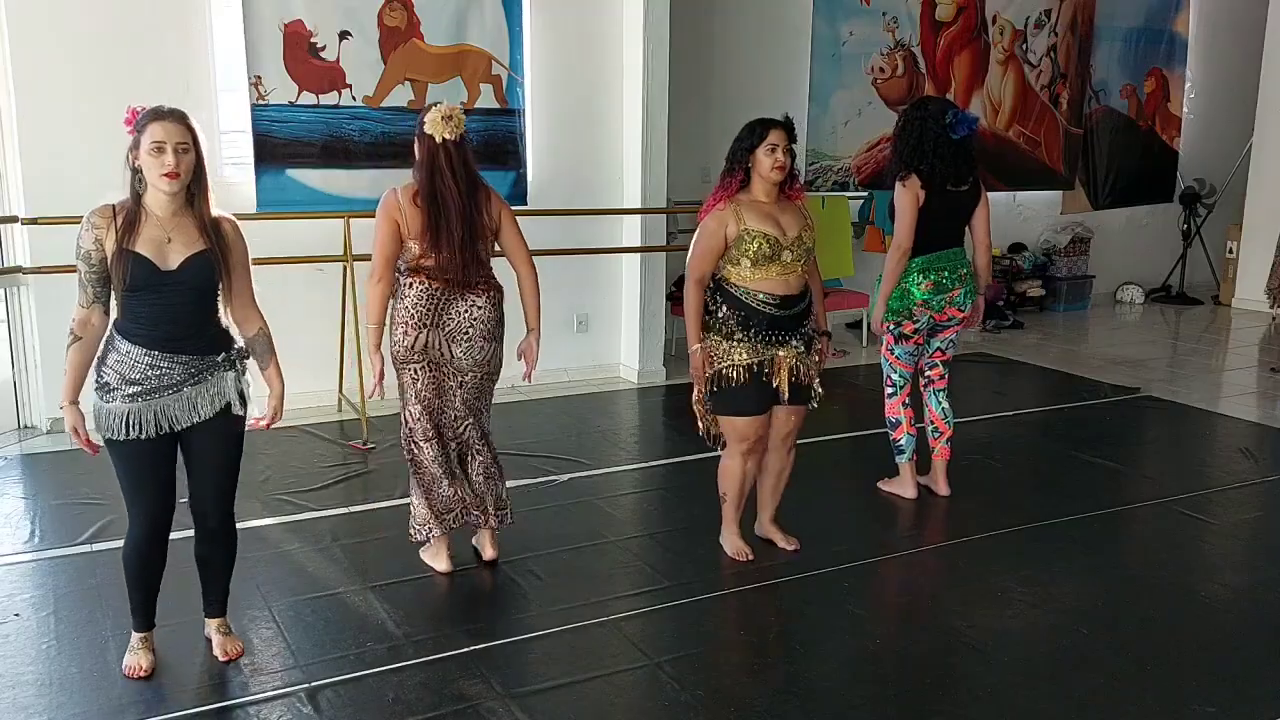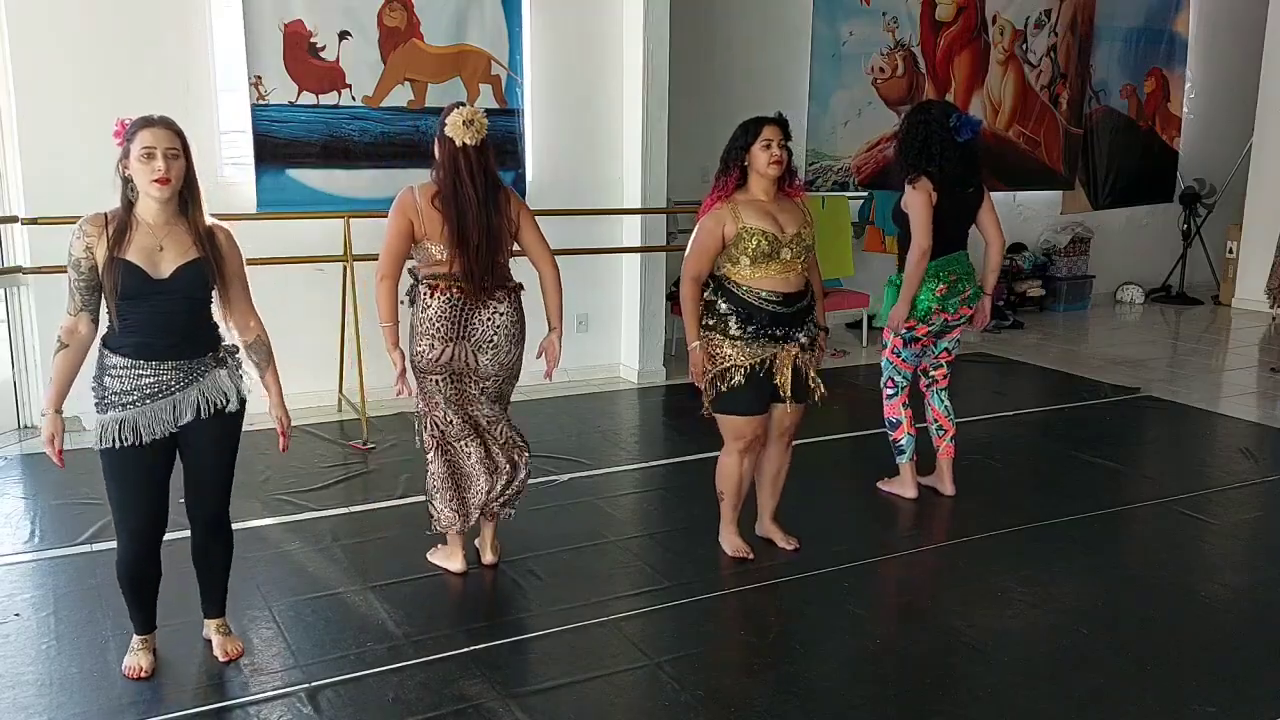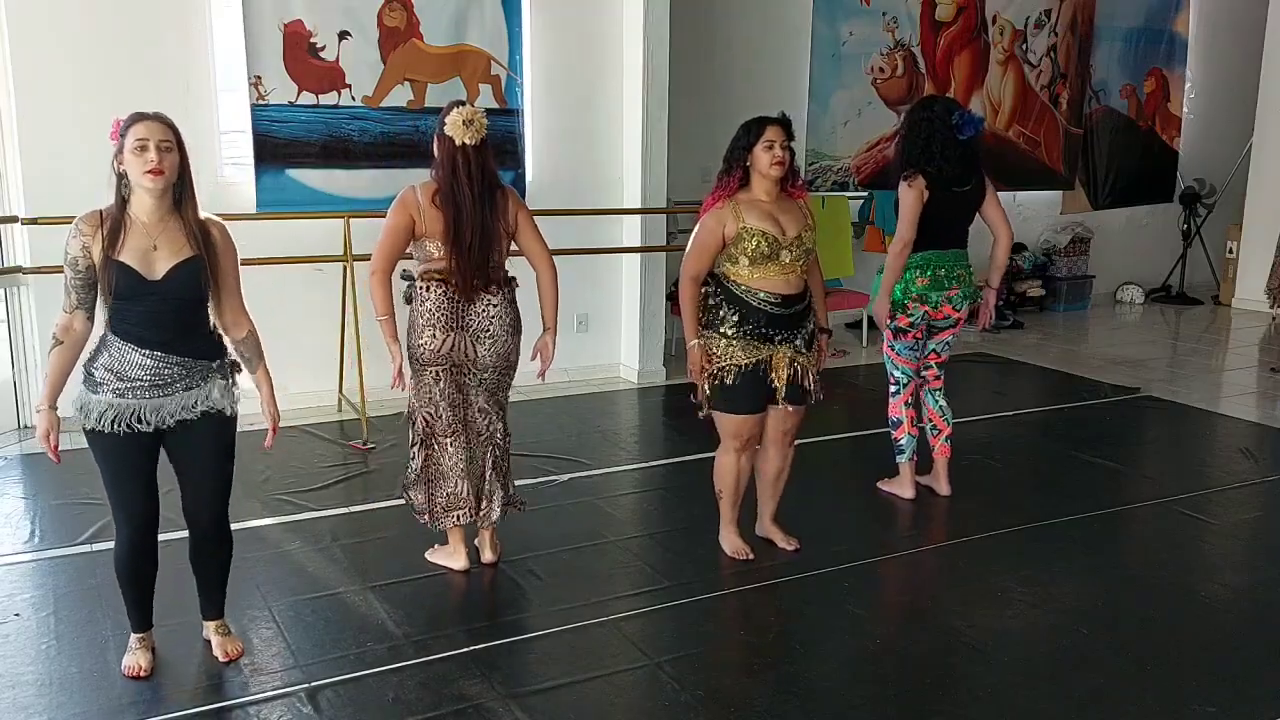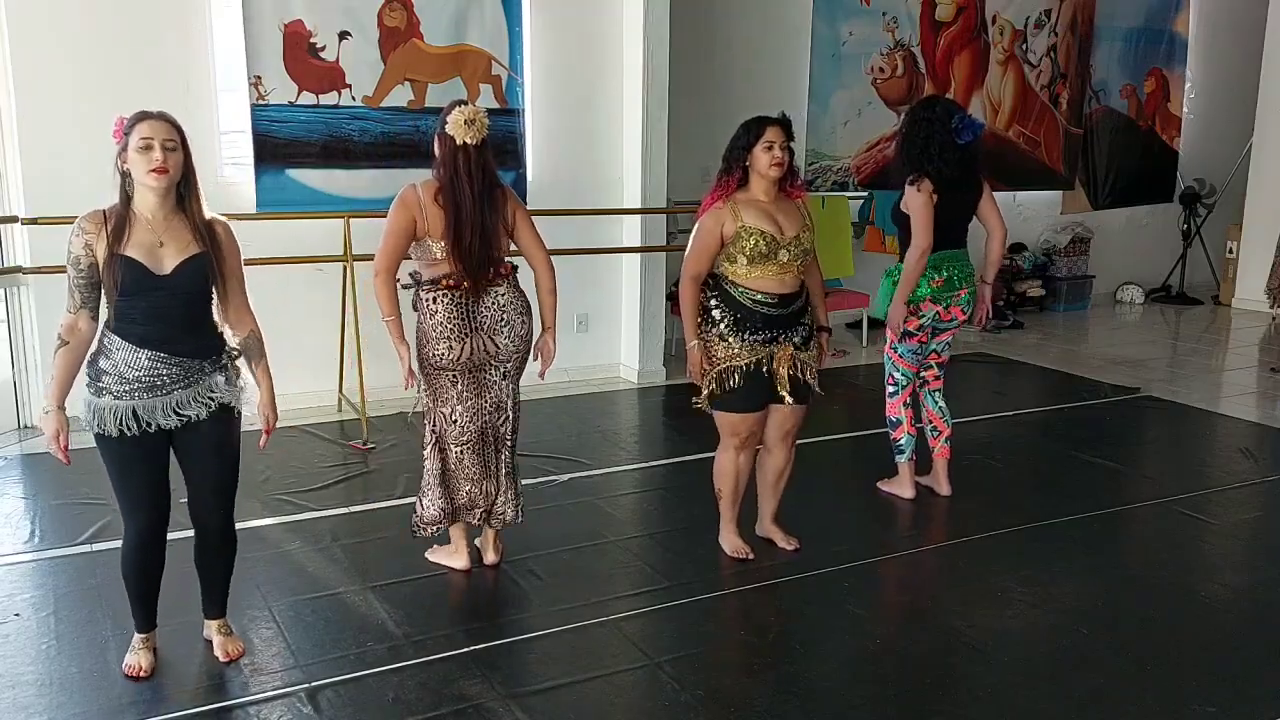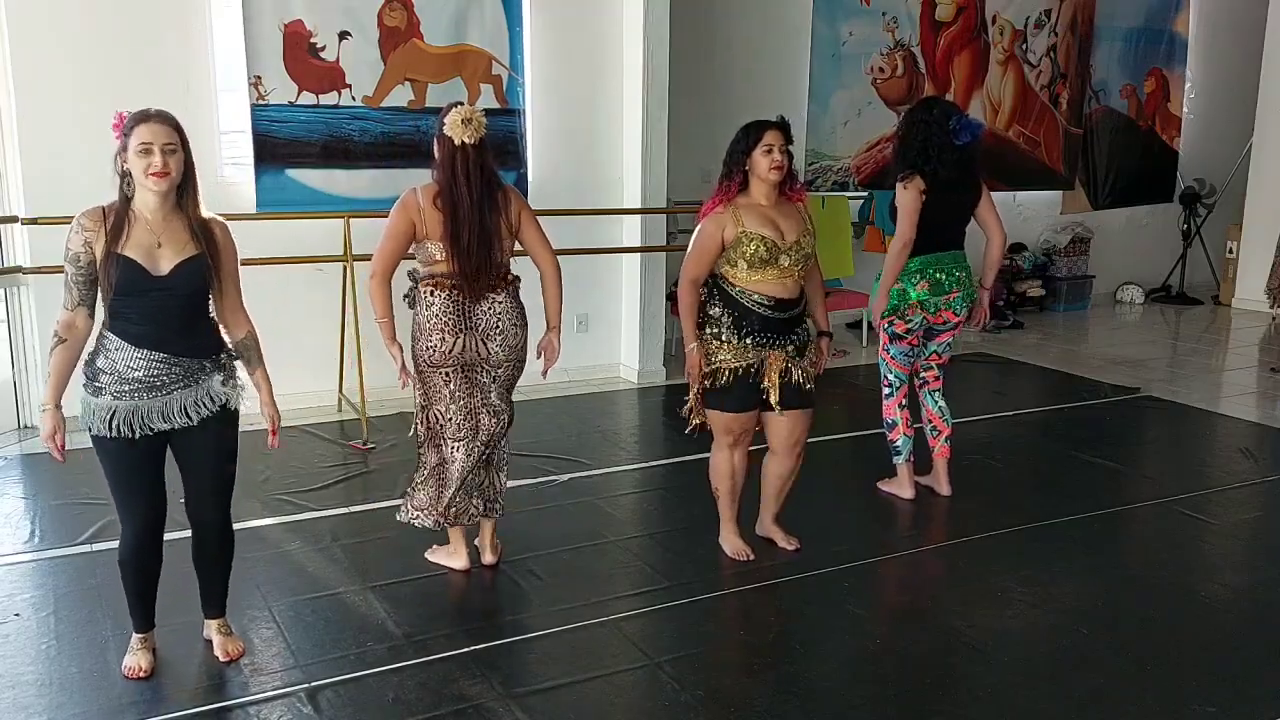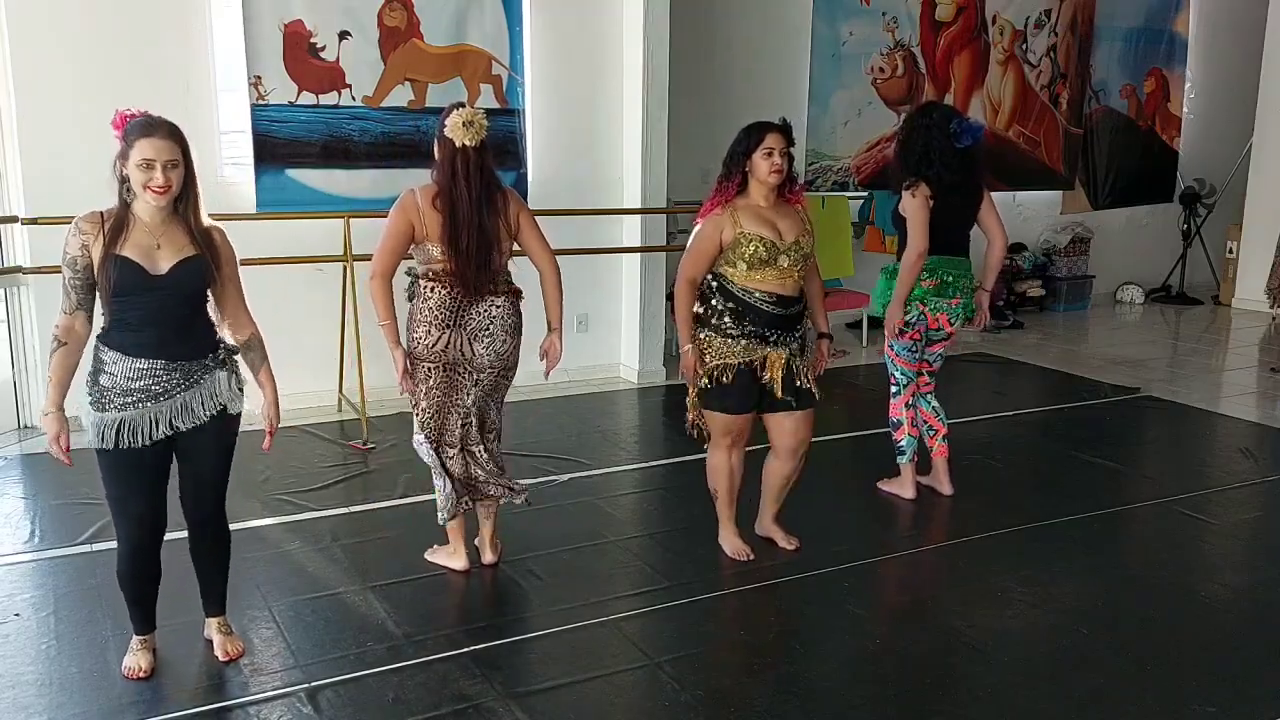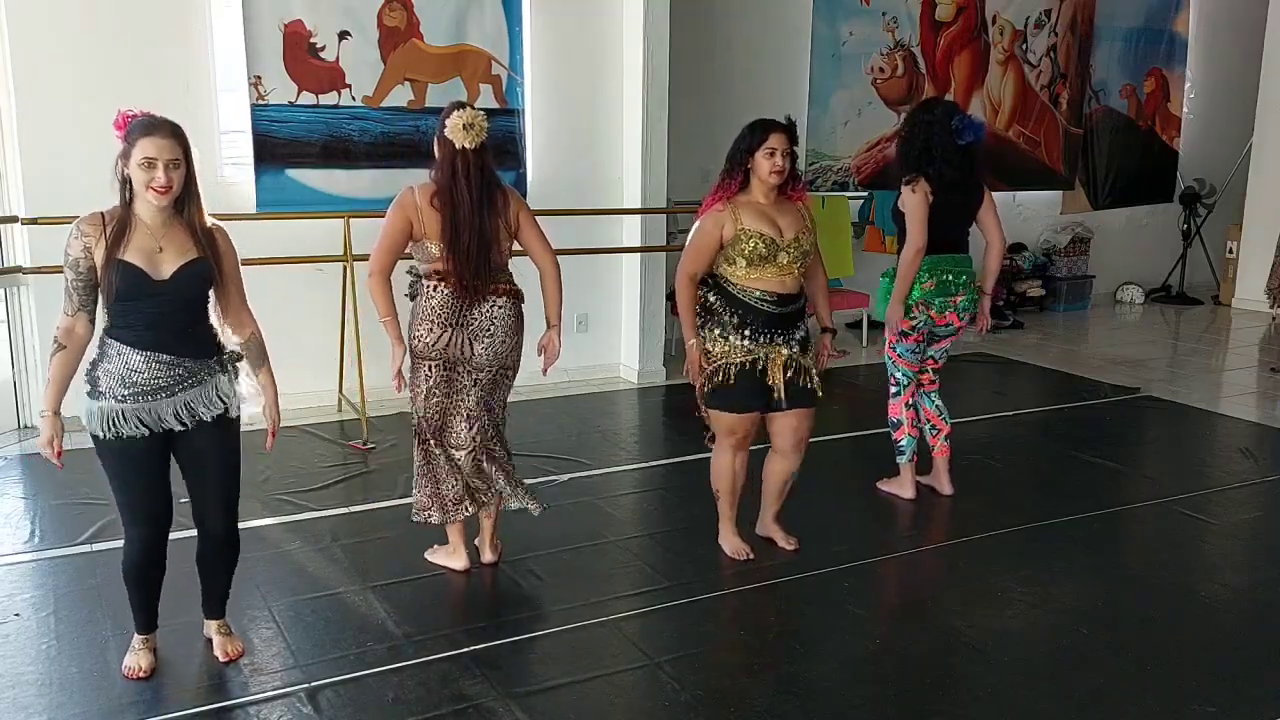
dt=0.7s
person 1, frame 1
left shoulder: (220, 229)
right shoulder: (106, 225)
left elbow: (245, 312)
right elbow: (89, 316)
left wrist: (275, 381)
right wrist: (70, 398)
left hip: (211, 388)
right hip: (134, 393)
left knee: (214, 512)
right knee: (149, 521)
left ankle: (217, 620)
right ankle: (141, 634)
person 1, frame 2
left shoulder: (213, 238)
right shoulder: (97, 233)
left elbow: (245, 319)
right elbow: (77, 326)
left wrist: (275, 394)
right wrist: (52, 408)
left hip: (207, 391)
right hip: (128, 399)
left knee: (210, 516)
right knee: (138, 532)
left ankle: (215, 621)
right ankle: (142, 635)
person 1, frame 3
left shoulder: (209, 234)
right shoulder: (92, 231)
left elbow: (234, 317)
right elbow: (73, 322)
left wrist: (266, 389)
right wrist: (47, 404)
left hip: (201, 393)
right hip: (119, 398)
left knee: (209, 515)
right knee: (135, 523)
left ankle: (214, 621)
right ankle: (140, 635)
person 1, frame 4
left shoulder: (213, 232)
right shoulder: (96, 229)
left elbow: (239, 315)
right elbow: (79, 322)
left wrist: (266, 388)
right wrist: (54, 405)
left hip: (206, 391)
right hip: (124, 397)
left knee: (214, 514)
right knee: (144, 523)
left ankle: (216, 620)
right ankle: (143, 634)
person 1, frame 5
left shoulder: (211, 232)
right shoulder: (94, 227)
left elbow: (233, 316)
right elbow: (74, 319)
left wrist: (264, 390)
right wrist: (51, 403)
left hip: (204, 392)
right hip: (124, 397)
left knee: (212, 514)
right knee: (141, 521)
left ankle: (216, 620)
right ankle: (142, 634)
person 1, frame 6
left shoulder: (207, 237)
right shoulder: (92, 231)
left elbow: (236, 318)
right elbow: (72, 324)
left wrist: (268, 388)
right wrist: (52, 407)
left hip: (204, 395)
right hip: (124, 403)
left knee: (207, 514)
right knee: (137, 527)
left ankle: (216, 619)
right ankle: (142, 635)
person 1, frame 7
left shoulder: (210, 238)
right shoulder: (95, 232)
left elbow: (239, 319)
right elbow: (74, 325)
left wrist: (269, 389)
right wrist: (50, 408)
left hip: (203, 395)
right hip: (124, 404)
left knee: (219, 520)
right knee: (146, 528)
left ankle: (216, 620)
right ankle: (143, 635)
person 2, frame 1
left shoulder: (398, 200)
right shoulder: (488, 199)
left elbow: (380, 277)
right elbow: (525, 266)
left wrist: (374, 348)
right wrist: (533, 333)
left hip: (420, 321)
right hip: (478, 322)
left knee: (425, 429)
right knee: (472, 425)
left ankle: (439, 547)
right ankle: (486, 536)
person 2, frame 2
left shoulder: (414, 201)
right shoulder: (506, 199)
left elbow: (386, 276)
right elbow: (547, 265)
left wrist: (393, 345)
right wrist: (554, 331)
left hip: (439, 326)
right hip: (499, 325)
left knee: (447, 433)
right knee: (490, 429)
left ankle: (454, 549)
right ankle: (488, 541)
person 2, frame 3
left shoulder: (416, 200)
right shoulder: (506, 199)
left elbow: (378, 270)
right elbow: (544, 264)
left wrist: (392, 342)
right wrist: (549, 330)
left hip: (437, 322)
right hip: (495, 321)
left knee: (443, 427)
right knee: (488, 424)
left ankle: (456, 547)
right ankle: (488, 539)
person 2, frame 4
left shoulder: (415, 198)
right shoulder: (503, 197)
left elbow: (383, 272)
right elbow: (542, 263)
left wrist: (399, 342)
right wrist: (548, 330)
left hip: (446, 325)
right hip: (506, 317)
left knee: (453, 429)
right knee: (496, 425)
left ankle: (458, 546)
right ankle: (491, 540)
person 2, frame 5
left shoulder: (417, 202)
right shoulder: (508, 199)
left elbow: (378, 274)
right elbow: (548, 263)
left wrist: (390, 342)
right wrist: (553, 329)
left hip: (442, 326)
right hip: (502, 323)
left knee: (445, 430)
right knee: (489, 427)
left ankle: (456, 547)
right ankle: (488, 541)
person 2, frame 6
left shoulder: (416, 202)
right shoulder: (507, 201)
left elbow: (379, 275)
right elbow: (548, 264)
left wrist: (394, 345)
right wrist: (554, 331)
left hip: (437, 324)
right hip: (498, 324)
left knee: (439, 432)
right knee: (482, 428)
left ankle: (456, 547)
right ankle: (488, 540)
person 2, frame 7
left shoulder: (415, 200)
right shoulder: (507, 199)
left elbow: (377, 271)
right elbow: (548, 262)
left wrist: (396, 340)
right wrist: (553, 327)
left hip: (440, 325)
right hip: (499, 323)
left knee: (438, 430)
right knee: (485, 427)
left ankle: (456, 547)
right ankle: (489, 540)
person 3, frame 1
left shoulder: (796, 209)
right shoulder: (726, 213)
left elbow: (810, 271)
right elbow: (695, 281)
left wrist: (821, 330)
right wrist: (696, 344)
left hip: (792, 339)
right hip: (739, 339)
left knee: (782, 438)
right knee: (745, 443)
left ankle: (767, 521)
right ankle: (729, 528)
person 3, frame 2
left shoulder: (797, 206)
right shoulder: (725, 212)
left elbow: (811, 267)
right elbow: (691, 278)
left wrist: (819, 327)
right wrist: (695, 342)
left hip: (792, 335)
right hip: (739, 337)
left knee: (781, 437)
right knee: (743, 441)
left ankle: (767, 520)
right ankle: (728, 527)
person 3, frame 3
left shoulder: (799, 207)
right shoulder: (725, 212)
left elbow: (812, 270)
right elbow: (690, 277)
left wrist: (821, 328)
right wrist: (694, 340)
left hip: (791, 337)
right hip: (738, 337)
left knee: (782, 437)
right knee: (739, 440)
left ankle: (768, 520)
right ankle: (728, 527)
person 3, frame 4
left shoulder: (797, 206)
right shoulder: (724, 211)
left elbow: (810, 269)
right elbow: (691, 278)
left wrist: (821, 326)
right wrist: (694, 341)
left hip: (791, 336)
right hip: (738, 336)
left knee: (782, 436)
right knee: (739, 438)
left ankle: (768, 520)
right ankle: (728, 528)
person 3, frame 5
left shoulder: (798, 210)
right shoulder: (725, 216)
left elbow: (811, 274)
right elbow: (689, 280)
left wrist: (822, 331)
right wrist: (692, 343)
left hip: (788, 343)
right hip: (732, 339)
left knee: (791, 442)
right knee: (733, 438)
left ankle: (769, 520)
right ankle: (728, 528)
person 3, frame 6
left shoulder: (797, 211)
right shoulder: (723, 216)
left elbow: (809, 275)
right elbow: (686, 281)
left wrist: (822, 333)
right wrist: (687, 343)
left hip: (786, 342)
right hip: (730, 339)
left knee: (794, 443)
right knee: (729, 440)
left ankle: (768, 519)
right ankle: (727, 528)
person 3, frame 7
left shoulder: (799, 209)
right shoulder: (724, 213)
left elbow: (814, 271)
right elbow: (686, 277)
left wrist: (825, 327)
right wrist: (692, 339)
left hip: (790, 339)
right hip: (735, 338)
left knee: (792, 442)
right knee: (734, 438)
left ankle: (769, 519)
right ankle: (727, 527)
person 4, frame 1
left shoulder: (911, 182)
right shoulder: (971, 183)
left elbow: (902, 247)
right elbow: (983, 244)
left wrist: (882, 301)
right wrist: (978, 292)
left hip: (917, 292)
right hip: (956, 288)
left knee: (898, 386)
right knee: (936, 383)
left ankle: (907, 479)
right ankle: (939, 476)
person 4, frame 2
left shoulder: (921, 183)
right shoulder: (972, 183)
left elbow: (920, 249)
right elbow: (995, 241)
left wrist: (901, 305)
right wrist: (985, 293)
left hip: (925, 294)
right hip: (958, 292)
left knee: (895, 386)
right knee: (935, 383)
left ankle: (906, 478)
right ankle: (944, 475)
person 4, frame 3
left shoulder: (917, 180)
right shoulder: (977, 179)
left elbow: (904, 241)
right elbow: (1004, 237)
left wrist: (882, 295)
right wrist: (990, 288)
left hip: (914, 290)
right hip: (955, 289)
left knee: (902, 384)
right knee: (932, 381)
left ankle: (905, 479)
right ankle: (940, 475)
person 4, frame 4
left shoulder: (921, 183)
right shoulder: (972, 179)
left elbow: (921, 246)
right elbow: (998, 232)
left wrist: (898, 300)
right wrist: (984, 284)
left hip: (923, 291)
right hip: (958, 287)
left knee: (899, 384)
right knee: (932, 381)
left ankle: (905, 478)
right ankle: (941, 475)
person 4, frame 5
left shoulder: (914, 181)
right shoulder: (971, 182)
left elbow: (904, 241)
right elbow: (998, 237)
left wrist: (881, 294)
right wrist: (983, 289)
left hip: (912, 293)
right hip: (954, 290)
left knee: (895, 386)
right knee: (930, 382)
left ankle: (904, 479)
right ankle: (941, 475)
person 4, frame 6
left shoulder: (918, 188)
right shoulder: (972, 185)
left elbow: (917, 251)
right elbow: (998, 241)
left wrist: (895, 303)
right wrist: (982, 292)
left hip: (920, 295)
right hip: (954, 295)
left knee: (901, 387)
right knee: (924, 385)
left ankle: (906, 479)
right ankle: (941, 475)
person 4, frame 7
left shoulder: (918, 183)
right shoulder: (973, 184)
left elbow: (915, 246)
right elbow: (996, 243)
left wrist: (895, 300)
right wrist: (984, 295)
left hip: (921, 294)
right hip: (958, 293)
left knee: (902, 386)
right knee: (927, 383)
left ankle: (906, 479)
right ankle: (941, 474)
